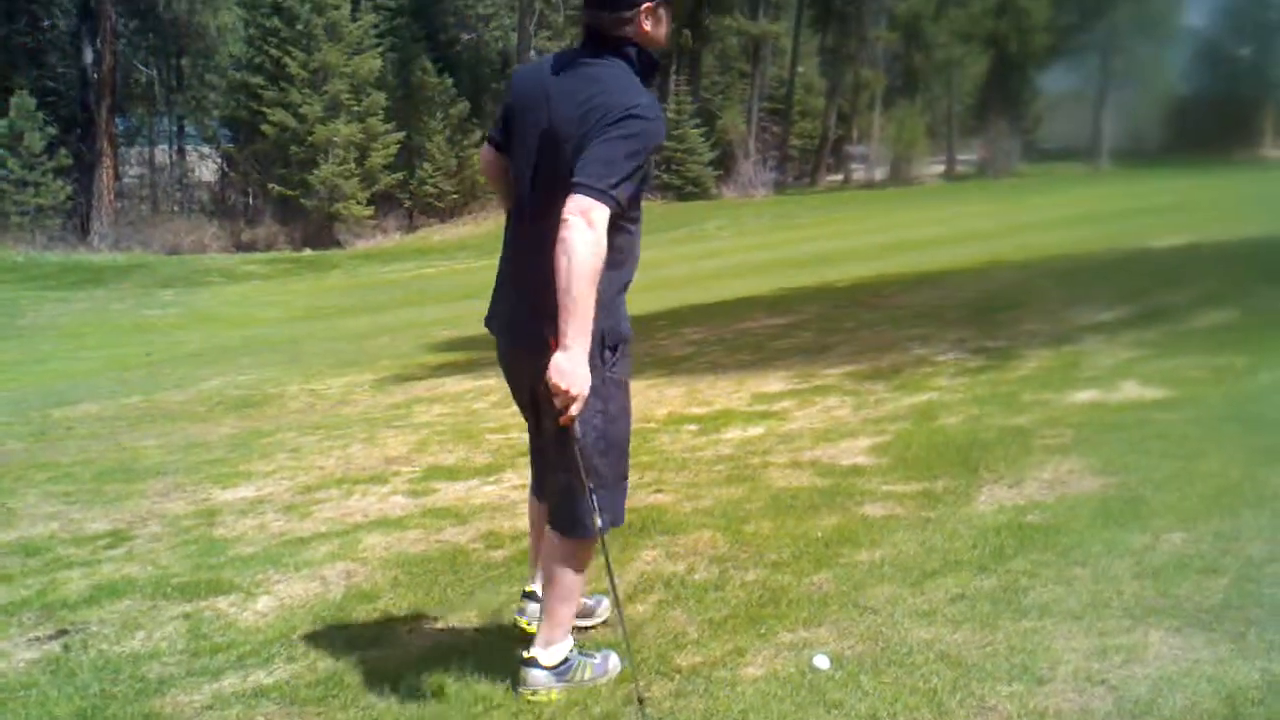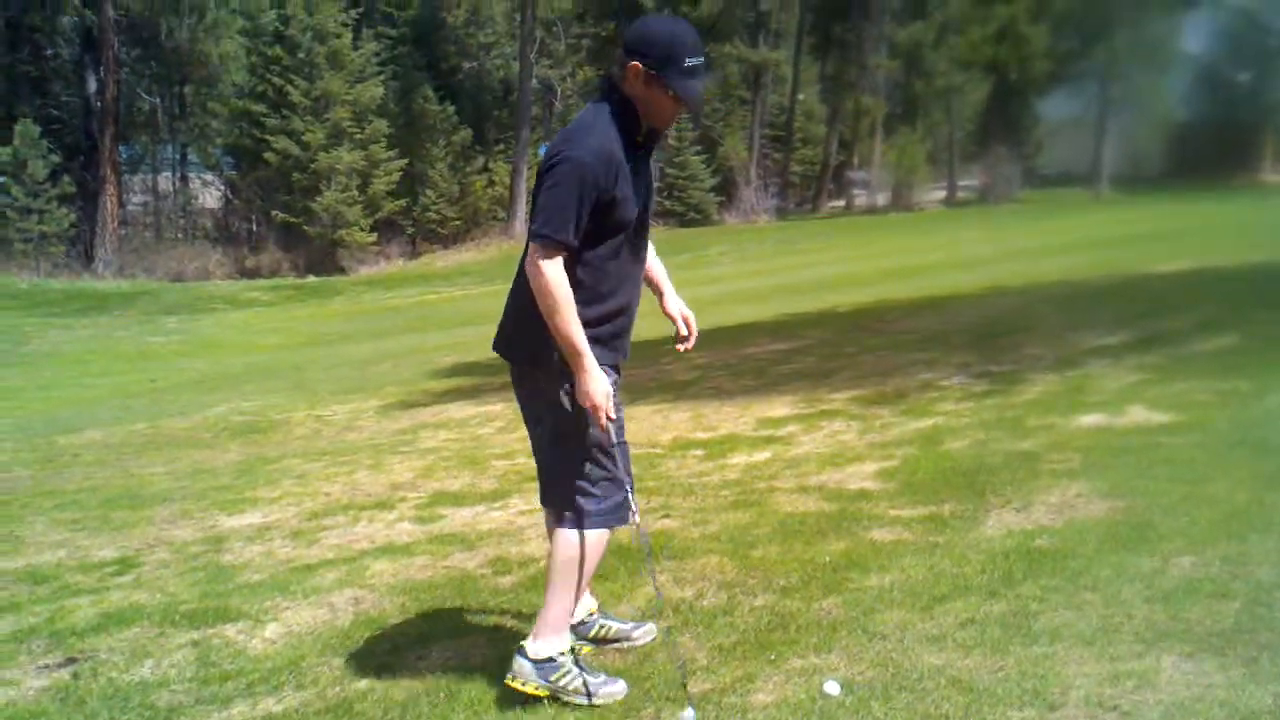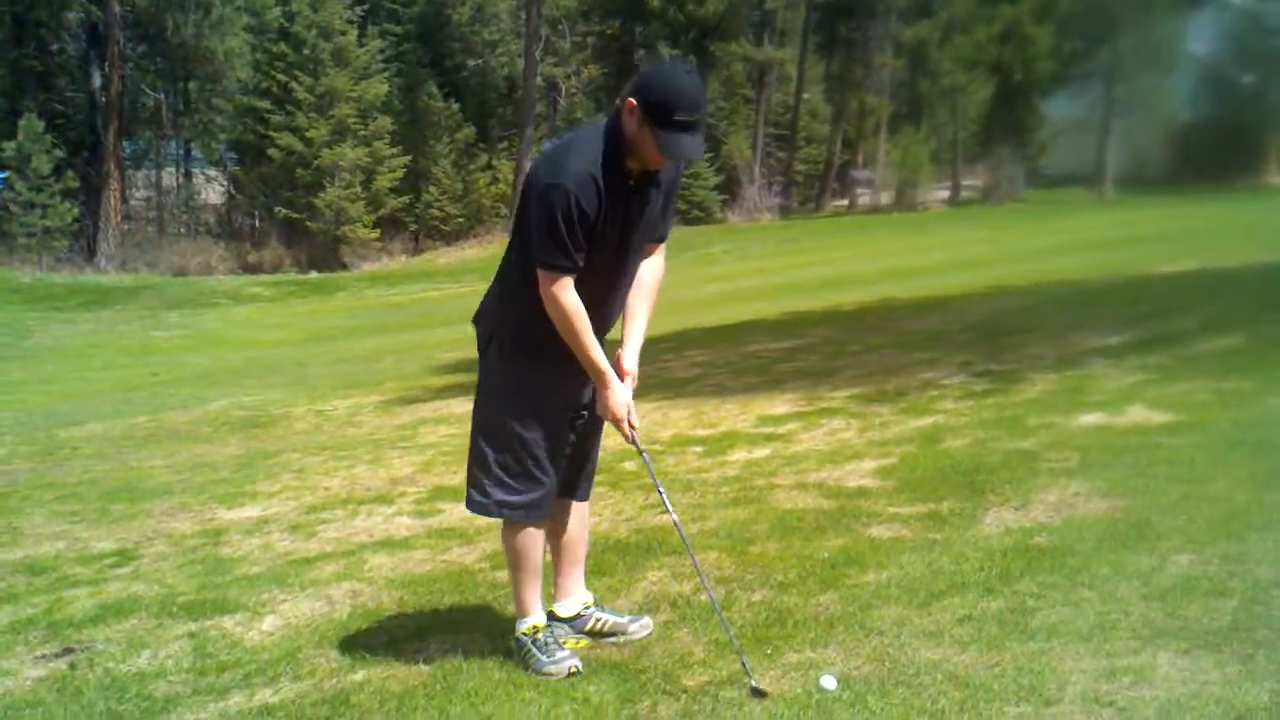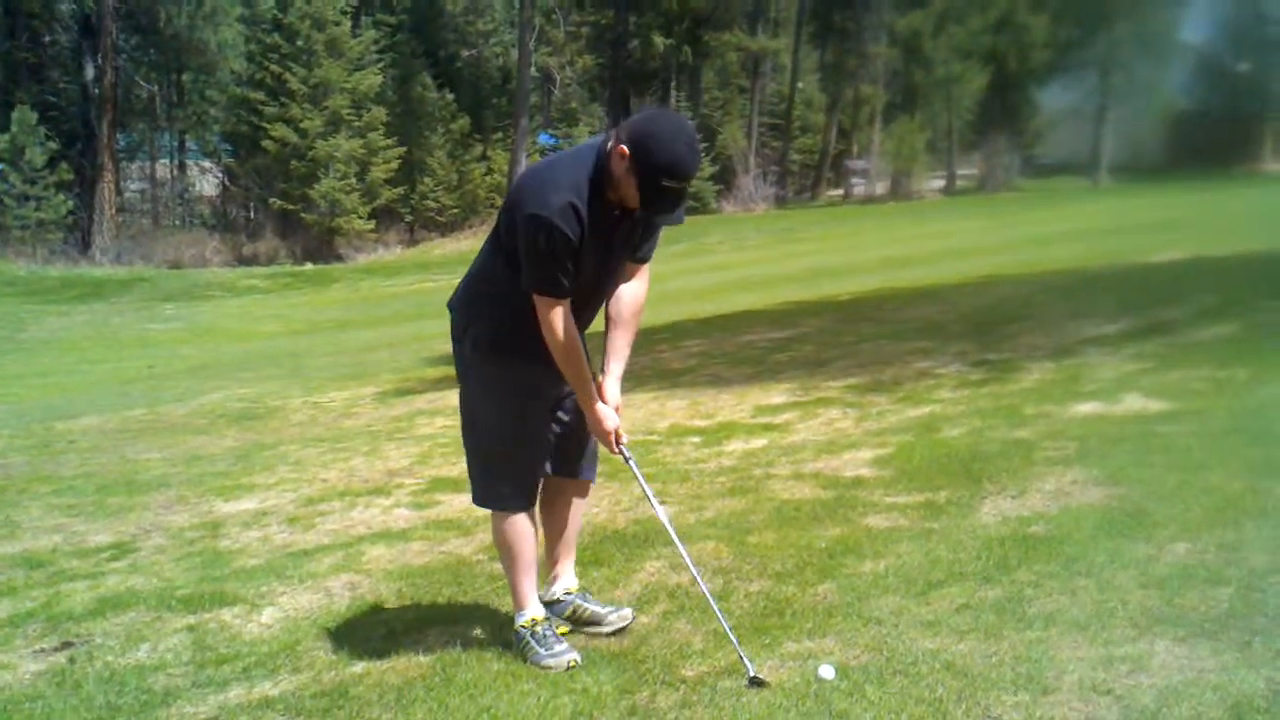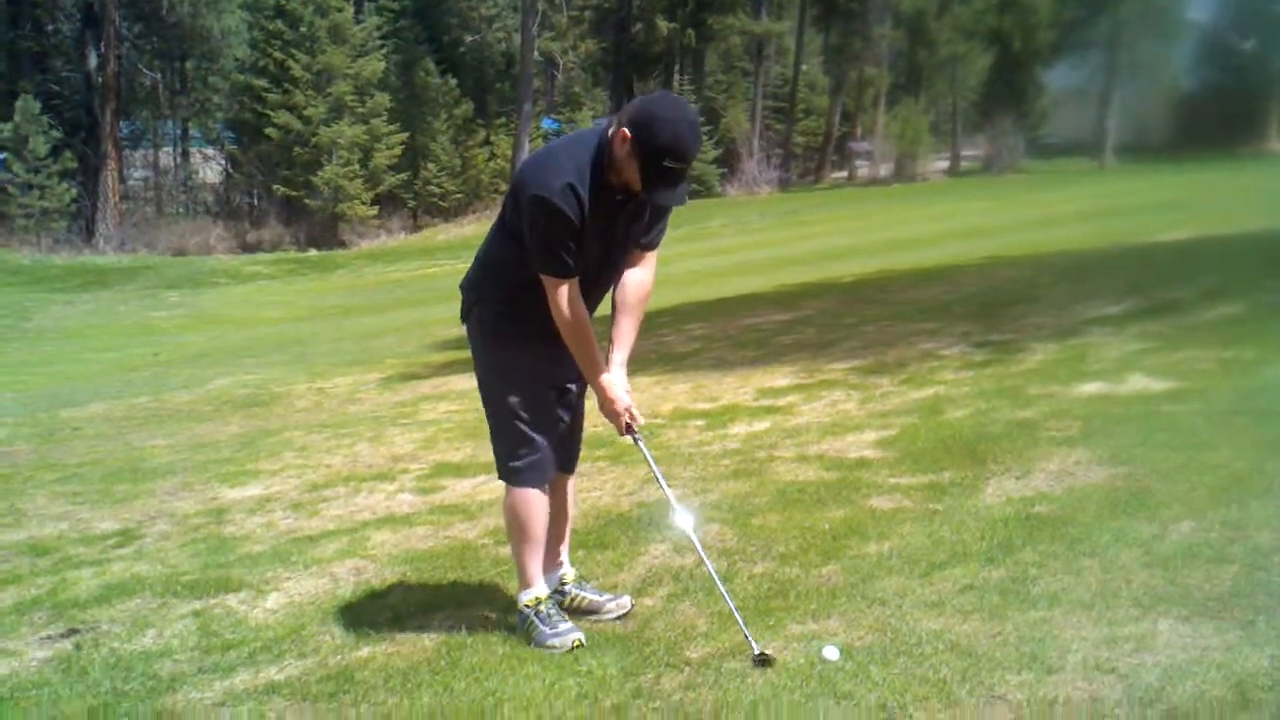
dt=0.4s
person 1, frame 1
left shoulder: (535, 76)
right shoulder: (632, 109)
left elbow: (493, 163)
right elbow: (583, 223)
right wrist: (575, 349)
left hip: (516, 318)
right hip: (577, 332)
left knee: (553, 464)
right knee: (582, 489)
left ankle: (545, 596)
right ankle: (549, 656)
person 1, frame 2
left shoulder: (634, 138)
right shoulder: (590, 151)
right elbow: (544, 264)
left wrist: (666, 290)
right wrist: (585, 370)
left hip: (592, 342)
right hip: (562, 350)
left knee: (577, 484)
right knee: (597, 491)
left ankle: (576, 612)
right ankle: (542, 653)
person 1, frame 3
left shoulder: (662, 166)
right shoulder: (568, 176)
left elbow: (651, 253)
right elbow: (556, 289)
left wrist: (630, 347)
right wrist: (605, 380)
left hip: (582, 345)
right hip: (524, 346)
left knee: (572, 481)
right knee: (527, 486)
left ankle: (571, 607)
right ankle: (530, 625)
person 1, frame 4
left shoulder: (649, 185)
right shoulder: (552, 202)
left elbow: (632, 277)
right elbow: (552, 314)
left wrist: (613, 377)
right wrist: (590, 402)
left hip: (557, 339)
right hip: (498, 339)
left knee: (573, 464)
right knee: (513, 478)
left ankle: (562, 591)
right ankle: (529, 618)
person 1, frame 5
left shoulder: (653, 172)
right shoulder: (555, 185)
left elbow: (639, 264)
right elbow: (562, 296)
left wrist: (618, 363)
right wrist: (601, 383)
left hip: (564, 324)
right hip: (507, 321)
left knee: (560, 457)
right knee: (530, 457)
left ankle: (558, 579)
right ankle: (533, 599)
